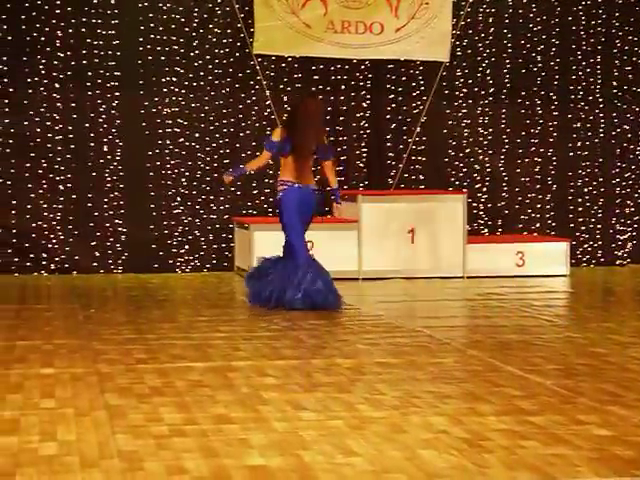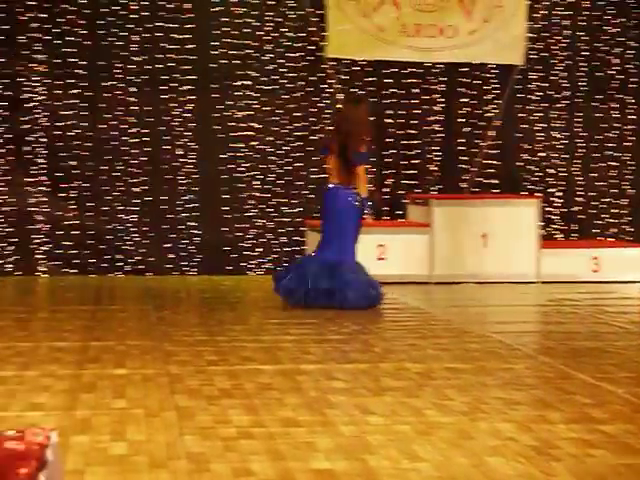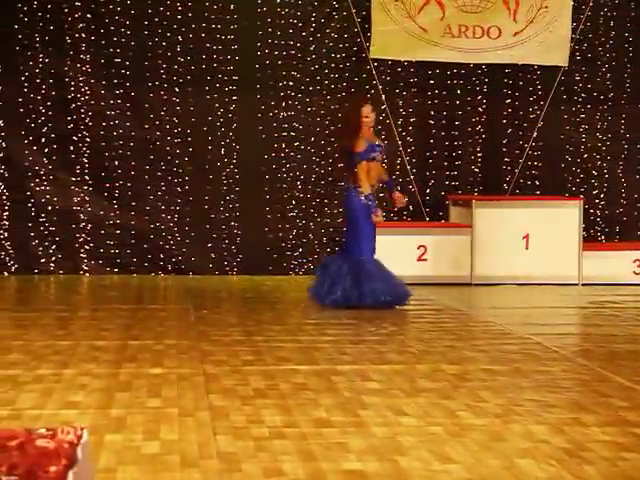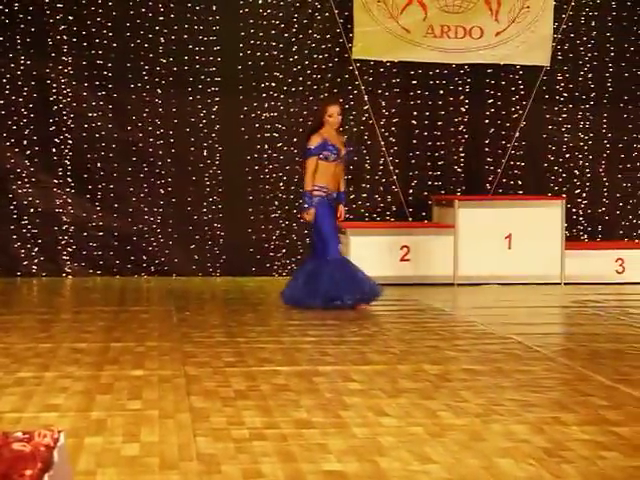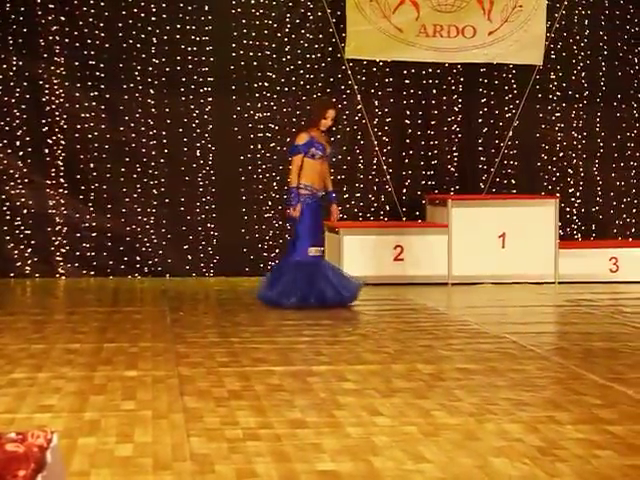
dt=0.4s
person 1, frame 1
left shoulder: (282, 132)
right shoulder: (319, 135)
left elbow: (262, 159)
right elbow: (329, 168)
left wrist: (234, 172)
right wrist: (336, 197)
left hip: (288, 192)
right hip: (310, 194)
left knee: (297, 248)
right knee: (294, 243)
left ankle: (312, 293)
right ankle: (287, 291)
person 1, frame 2
left shoulder: (335, 137)
right shoulder: (360, 143)
right elbow: (360, 178)
right wrist: (366, 207)
left hip: (331, 193)
right hip: (350, 197)
left knee: (328, 246)
right knee: (345, 249)
left ankle: (312, 287)
right ankle: (347, 294)
person 1, frame 3
left shoulder: (371, 136)
right shoulder: (360, 143)
left elbow: (377, 167)
right elbow: (362, 178)
left wrist: (393, 190)
right wrist: (375, 208)
left hip: (363, 197)
right hip: (360, 198)
left knee: (354, 247)
right knee: (364, 249)
left ankle: (338, 290)
right ankle: (369, 294)
person 1, frame 4
left shoulder: (340, 139)
right shoulder: (316, 140)
right elbow: (309, 173)
left wrist: (342, 201)
right wrist: (308, 205)
left hip: (330, 199)
right hip: (318, 198)
left knee: (321, 248)
right knee: (330, 248)
left ankle: (312, 293)
right ankle: (344, 294)
person 1, frame 5
left shoulder: (323, 139)
right shoulder: (304, 138)
right elbow: (294, 170)
left wrist: (333, 201)
right wrist: (294, 200)
left hip: (317, 198)
right hip: (304, 196)
left knee: (315, 247)
right knee: (303, 246)
left ankle: (311, 292)
right ankle: (287, 292)
